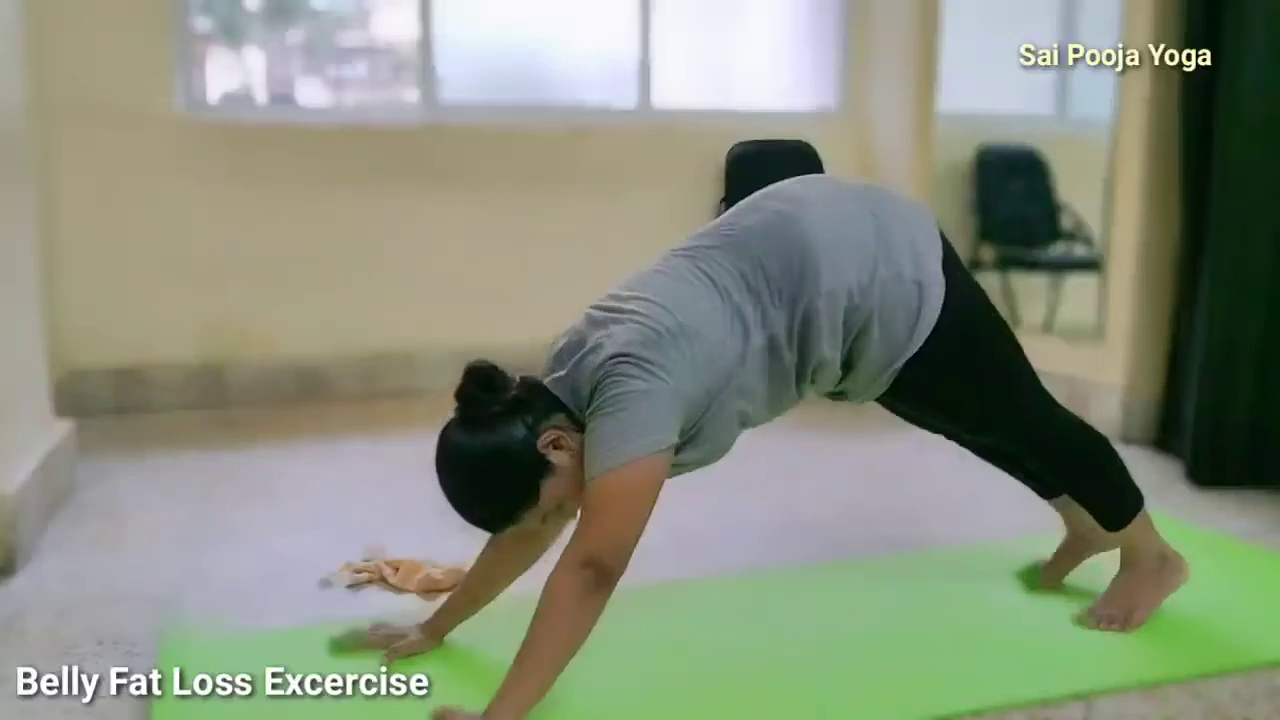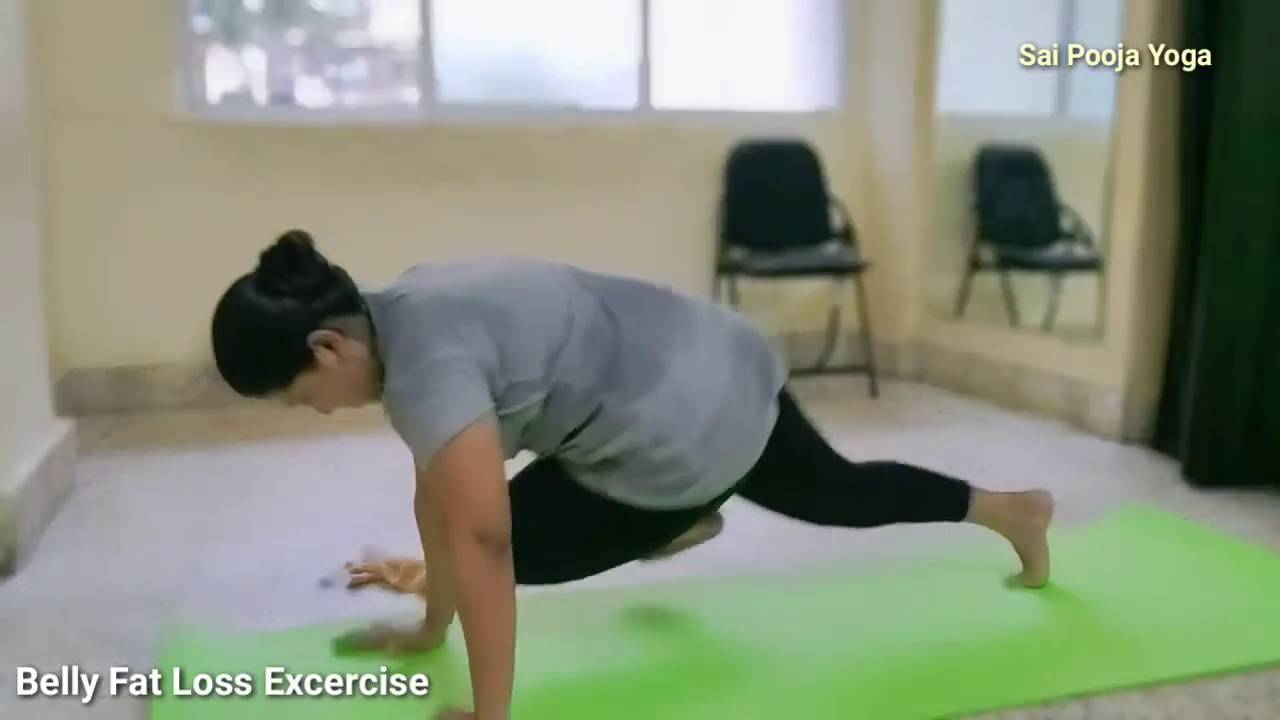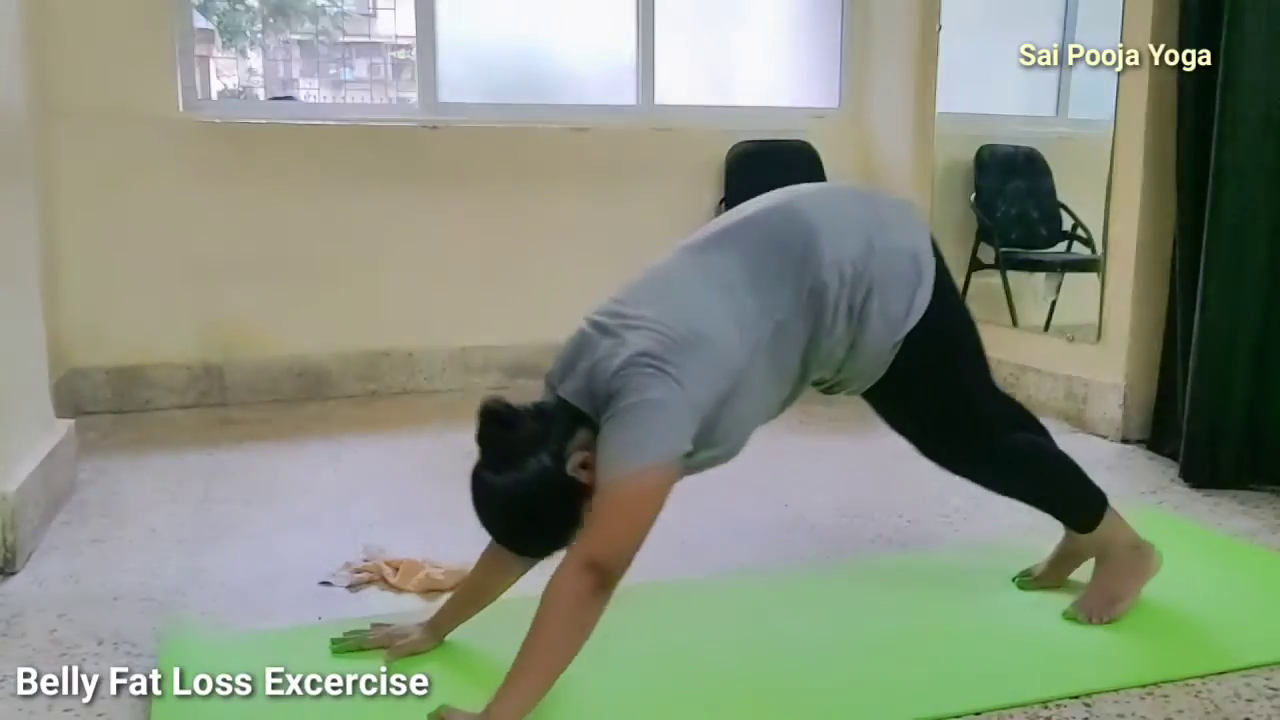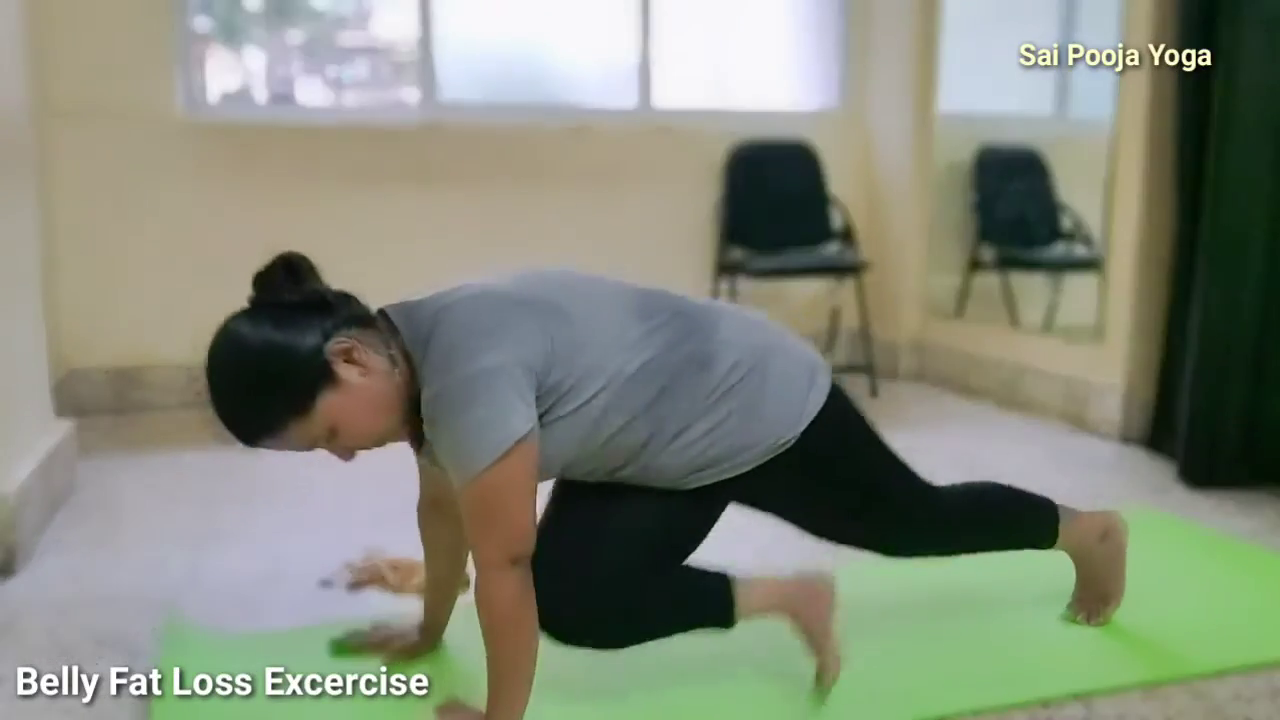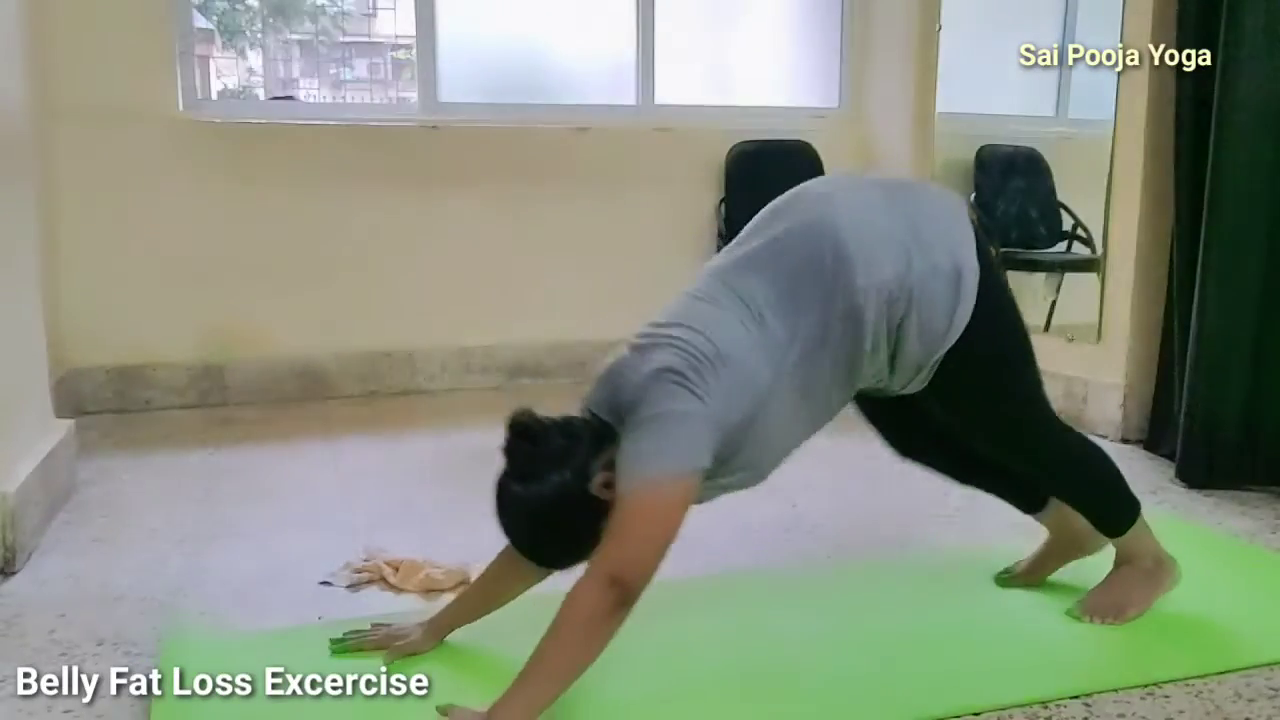
dt=1s
person 1, frame 1
left shoulder: (628, 394)
right shoulder: (555, 393)
left elbow: (590, 569)
right elbow: (530, 532)
right wrist: (434, 627)
left hip: (879, 274)
right hip: (814, 238)
left knee: (1020, 417)
right knee: (968, 418)
left ankle: (1152, 557)
right ankle: (1086, 525)
person 1, frame 2
left shoulder: (423, 364)
right shoulder: (408, 310)
left elbow: (481, 544)
right elbow: (438, 488)
right wrist: (434, 624)
left hip: (683, 433)
right hip: (718, 365)
left knee: (513, 533)
right knee: (835, 494)
left ankle: (663, 529)
right ankle: (1015, 510)
person 1, frame 3
left shoulder: (648, 402)
right shoulder: (569, 407)
left elbow: (591, 572)
right elbow: (528, 531)
right wrist: (434, 626)
left hip: (872, 267)
right hip: (809, 249)
left knee: (971, 433)
right knee: (968, 422)
left ankle: (1123, 546)
right ankle: (1081, 534)
person 1, frame 4
left shoulder: (466, 367)
right shoulder: (406, 360)
left elbow: (505, 564)
right elbow: (443, 504)
right wrist: (428, 631)
left hip: (756, 407)
right hip: (652, 449)
left knee: (912, 521)
right knee: (572, 604)
left ankle: (1088, 532)
right ankle: (783, 598)
person 1, frame 5
left shoulder: (669, 422)
right shoulder: (606, 423)
left elbow: (609, 591)
right elbow: (539, 542)
right wrist: (434, 626)
left hip: (919, 264)
right hip: (847, 238)
left knee: (1022, 432)
right knee: (920, 438)
left ankle: (1144, 556)
right ankle: (1071, 527)
